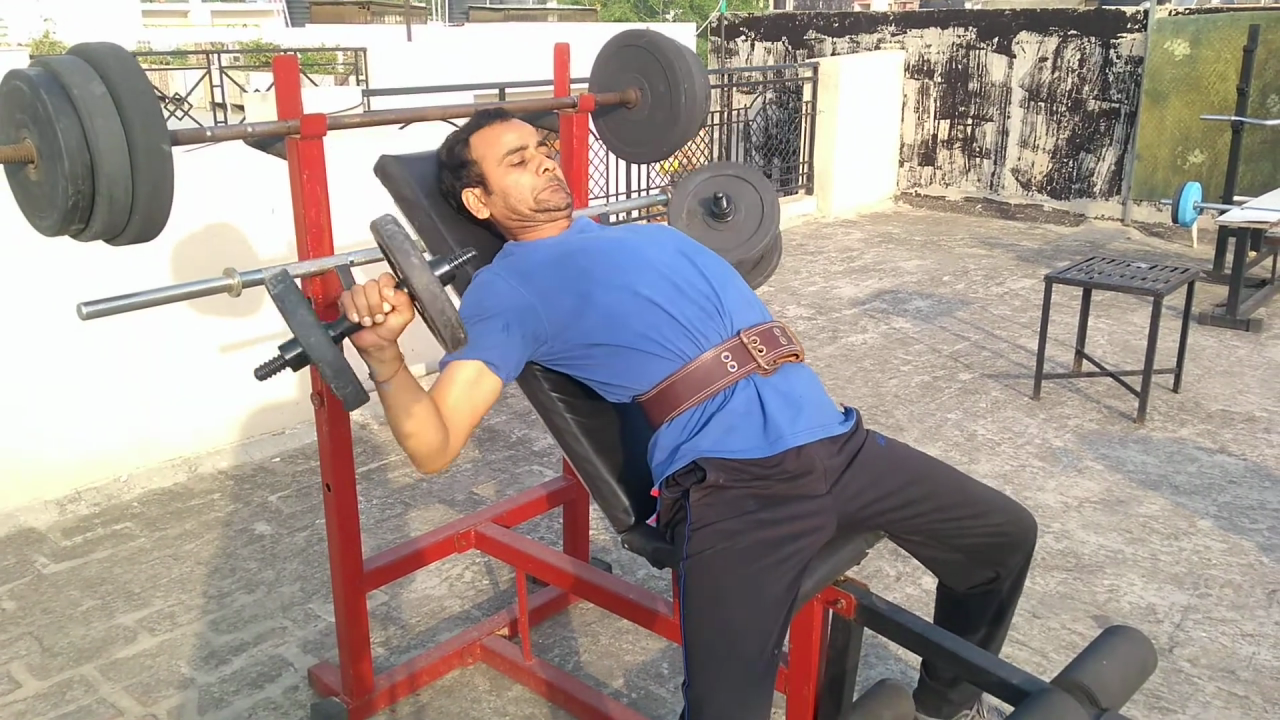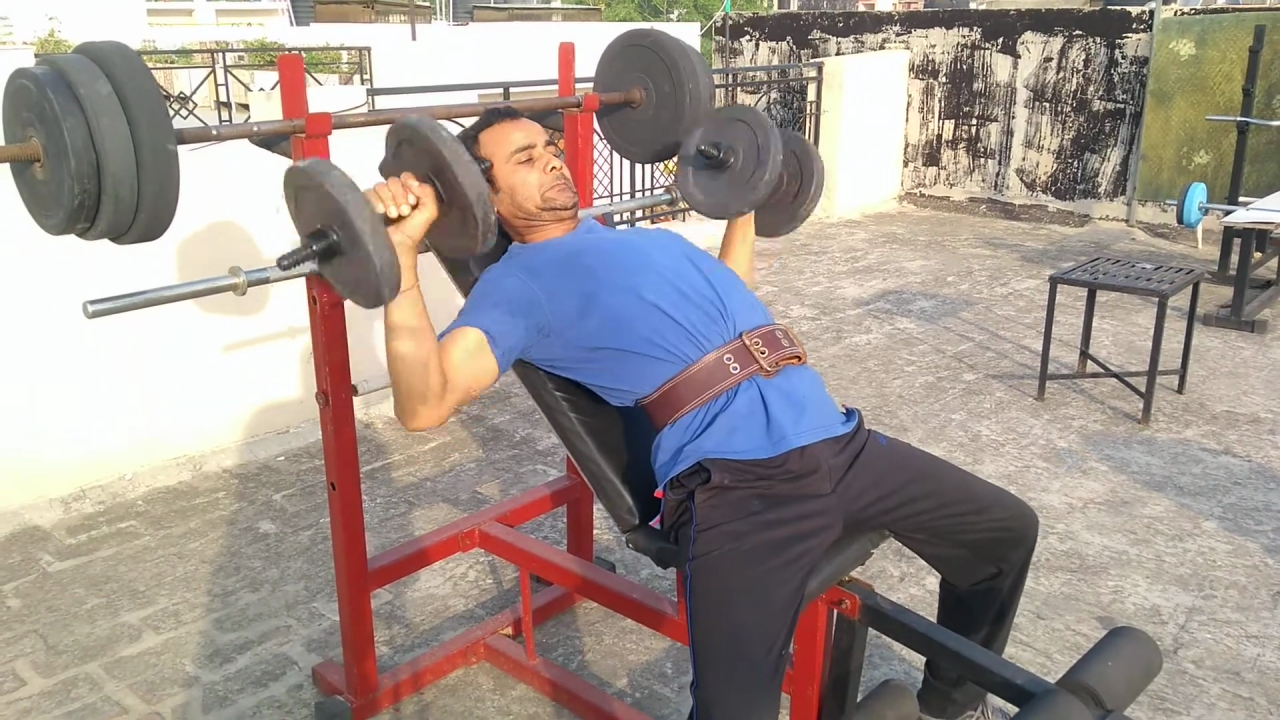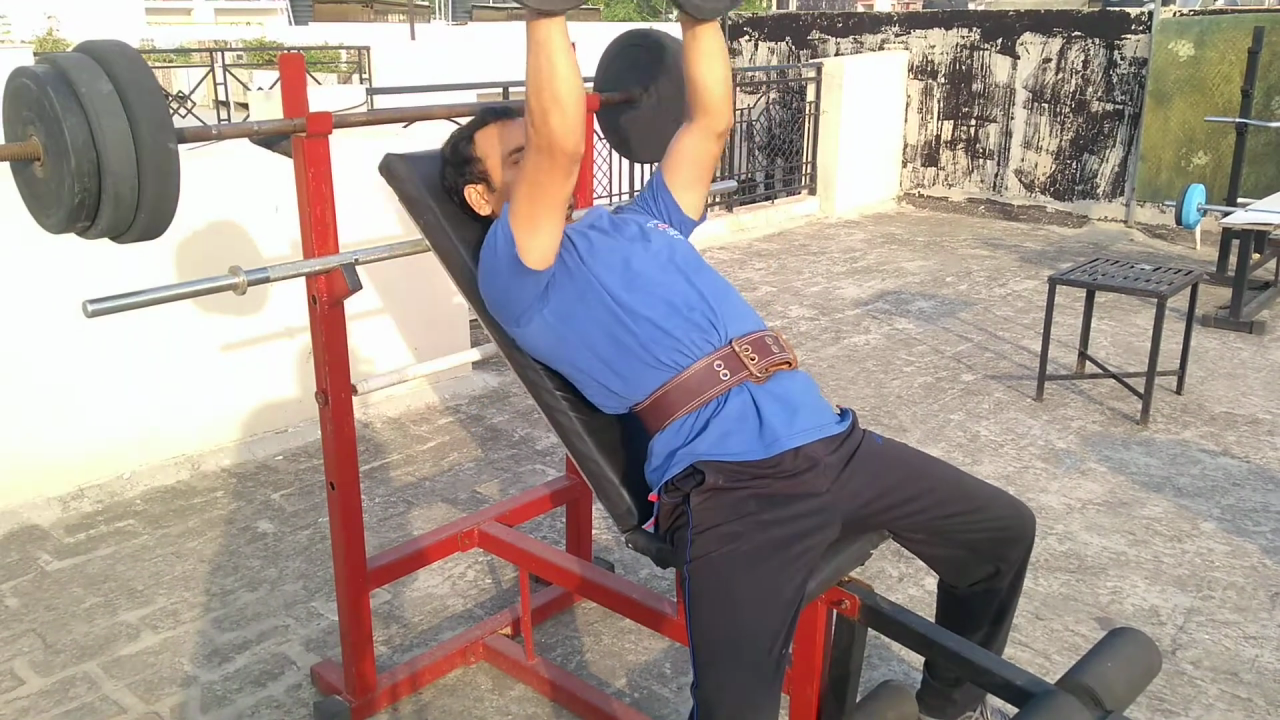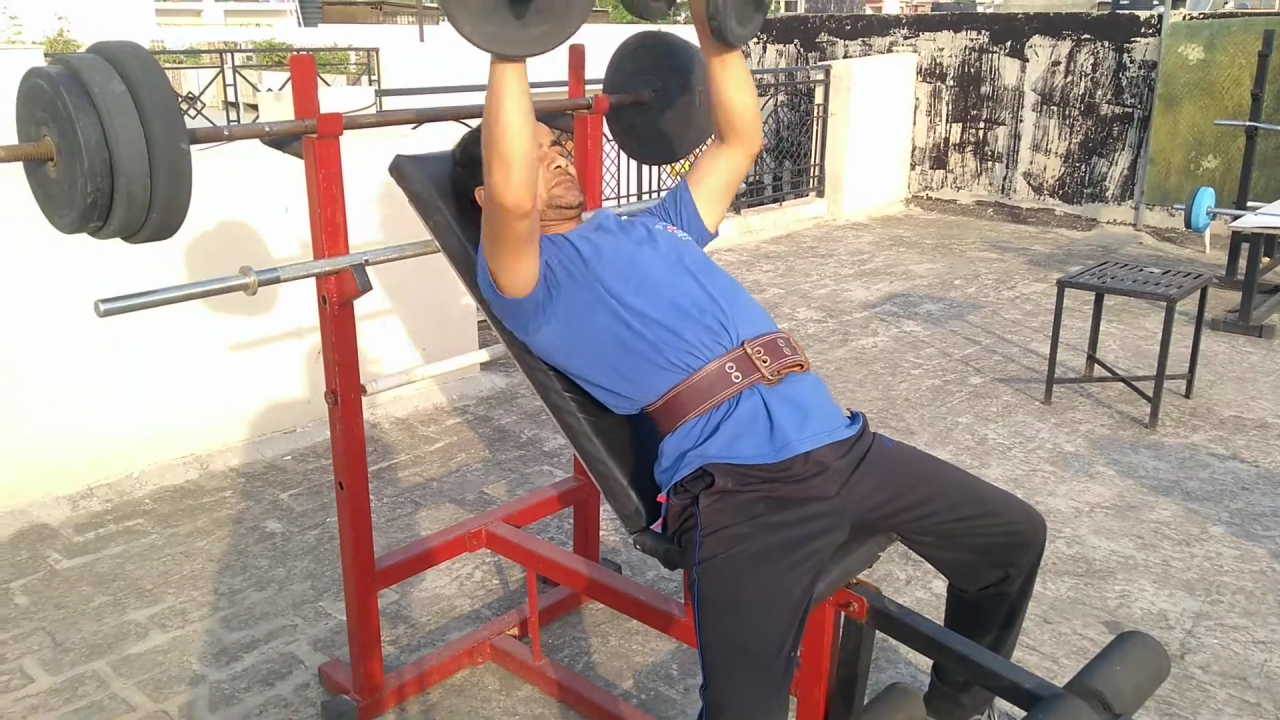
dt=0.5s
person 1, frame 1
left shoulder: (635, 233)
right shoulder: (506, 287)
right elbow: (432, 446)
left wrist: (721, 244)
right wrist: (381, 350)
left hip: (834, 437)
right hip: (732, 477)
left knee: (1005, 536)
person 1, frame 2
left shoulder: (639, 237)
right shoulder: (516, 282)
right elbow: (424, 406)
left wrist: (744, 205)
right wrist: (400, 254)
left hip: (833, 439)
right hip: (735, 480)
left knee: (1006, 531)
person 1, frame 3
left shoulder: (641, 222)
right shoulder: (516, 271)
left elbow: (709, 120)
right elbow: (561, 143)
left wrist: (699, 14)
right wrist: (546, 16)
left hip: (828, 437)
right hip: (729, 481)
left knee: (1005, 530)
person 1, frame 4
left shoulder: (651, 228)
right shoulder: (529, 273)
left elbow: (739, 140)
right elbow: (512, 198)
left hip: (837, 440)
right hip: (739, 485)
left knee: (1015, 536)
